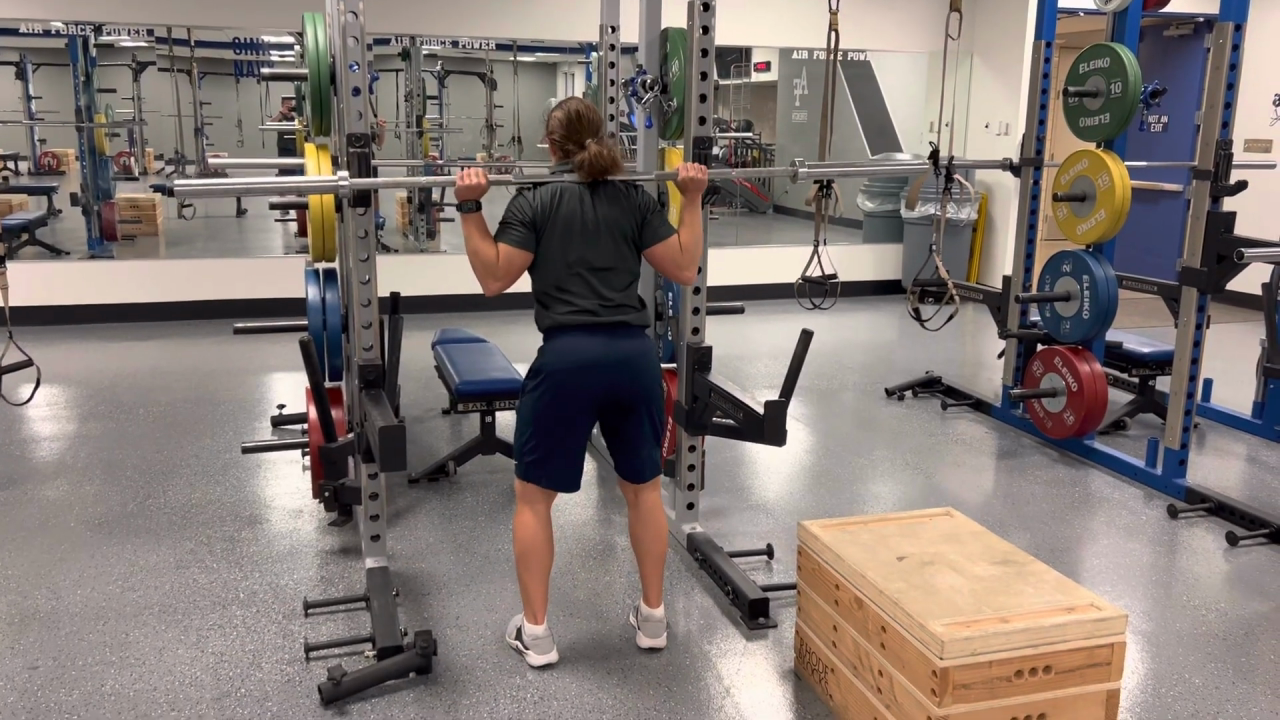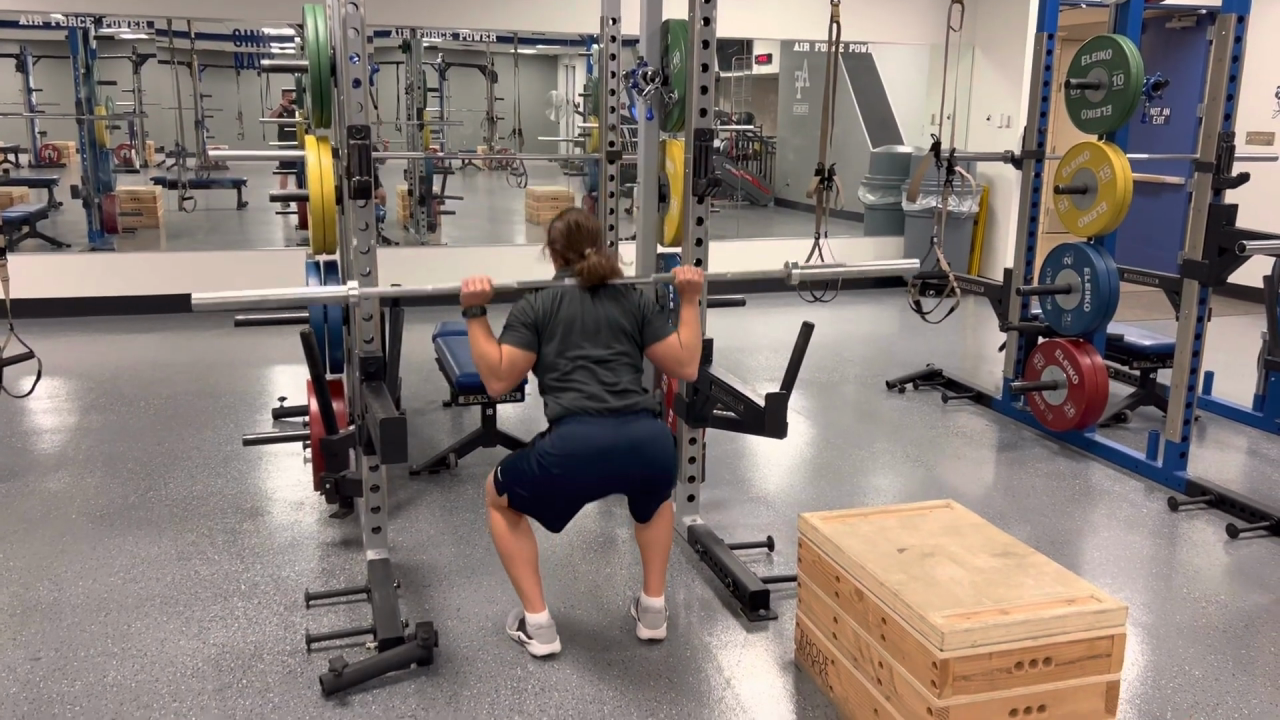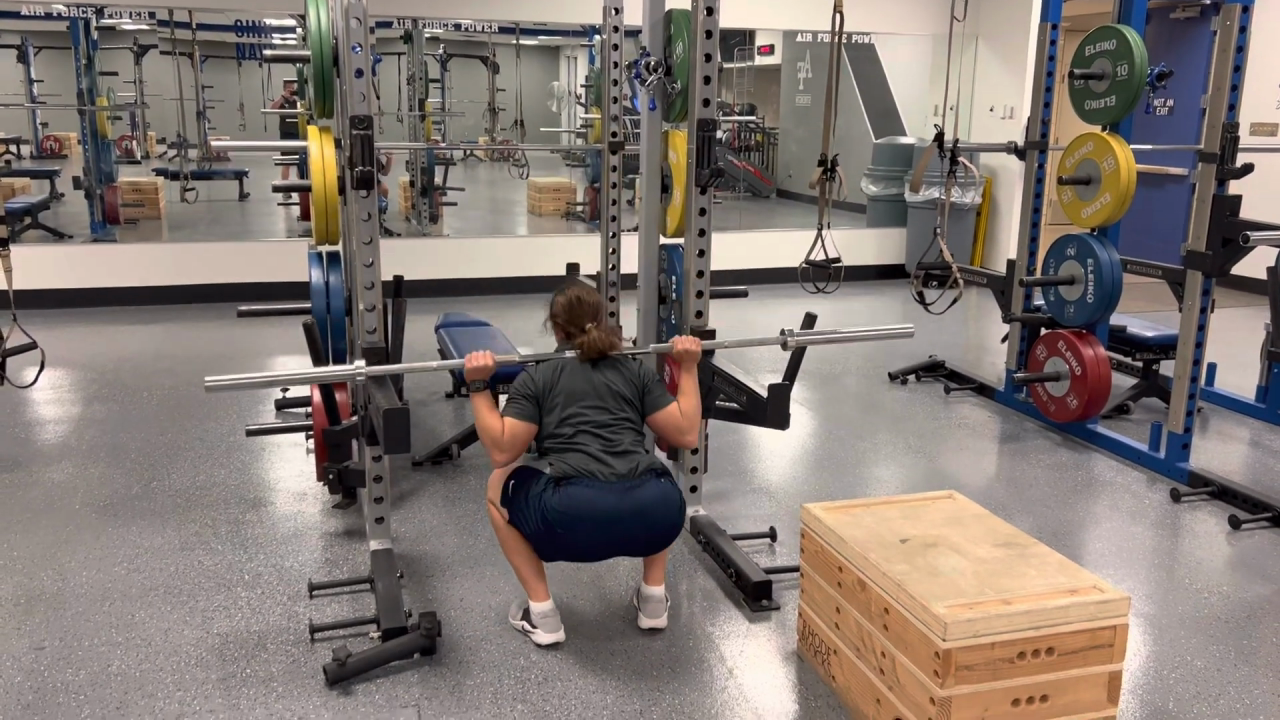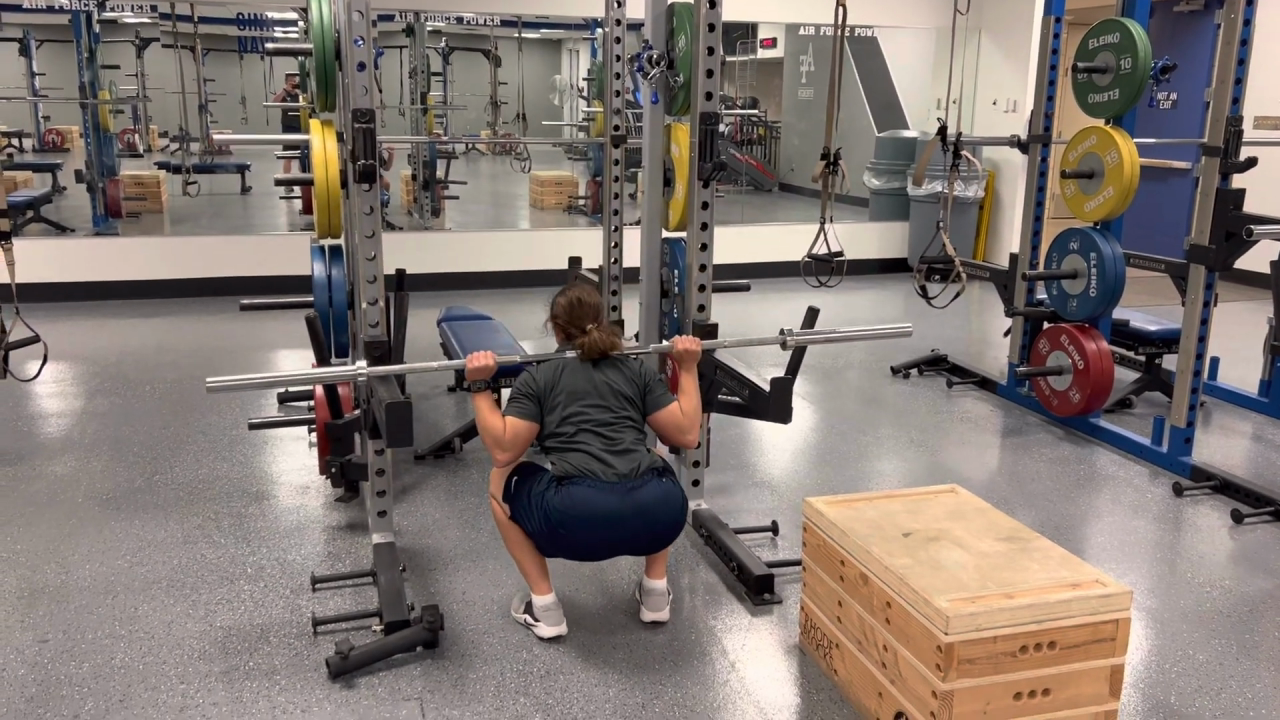
dt=0.5s
person 1, frame 1
left shoulder: (534, 201)
right shoulder: (636, 198)
left elbow: (493, 279)
right elbow: (685, 269)
left wrist: (469, 208)
right wrist: (692, 200)
left hip: (567, 358)
right hip: (635, 355)
left knee: (533, 496)
right knee: (643, 488)
left ankle: (535, 631)
right ankle: (653, 617)
person 1, frame 2
left shoulder: (536, 305)
right shoulder: (637, 299)
left elbow: (498, 380)
right elbow: (686, 368)
left wrist: (475, 313)
right wrist: (690, 301)
left hip: (575, 447)
right hip: (650, 445)
left knee: (500, 499)
right knee: (655, 499)
left ankle: (537, 622)
right ankle: (653, 608)
person 1, frame 3
left shoulder: (537, 377)
right shoulder: (636, 370)
left elbow: (502, 451)
right elbow: (686, 435)
left wrist: (478, 387)
right wrist: (688, 369)
left hip: (579, 519)
right hip: (657, 518)
left knee: (499, 488)
left ankle: (542, 613)
right ankle: (653, 598)
person 1, frame 4
left shoulder: (538, 378)
right shoulder: (637, 370)
left elbow: (503, 451)
right elbow: (687, 435)
left wrist: (480, 387)
right wrist: (687, 368)
left hip: (580, 520)
right hip: (659, 516)
left knee: (502, 482)
left ankle: (544, 606)
right ankle: (655, 590)
